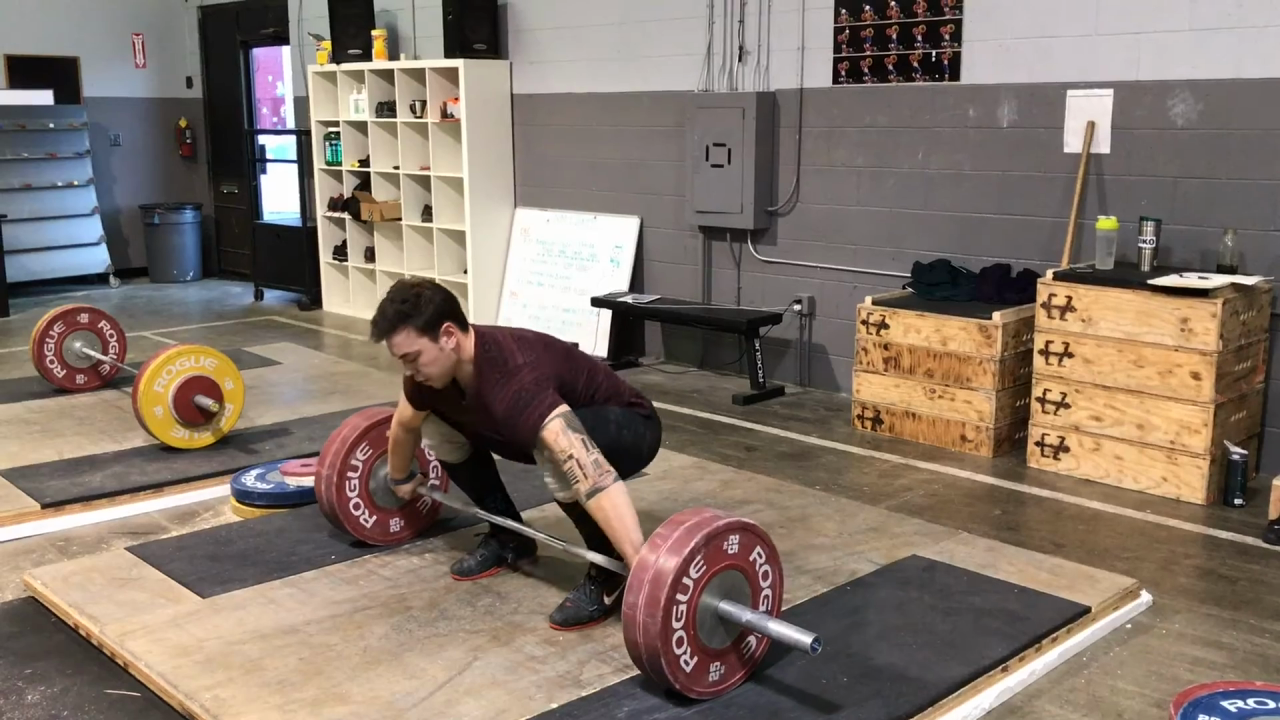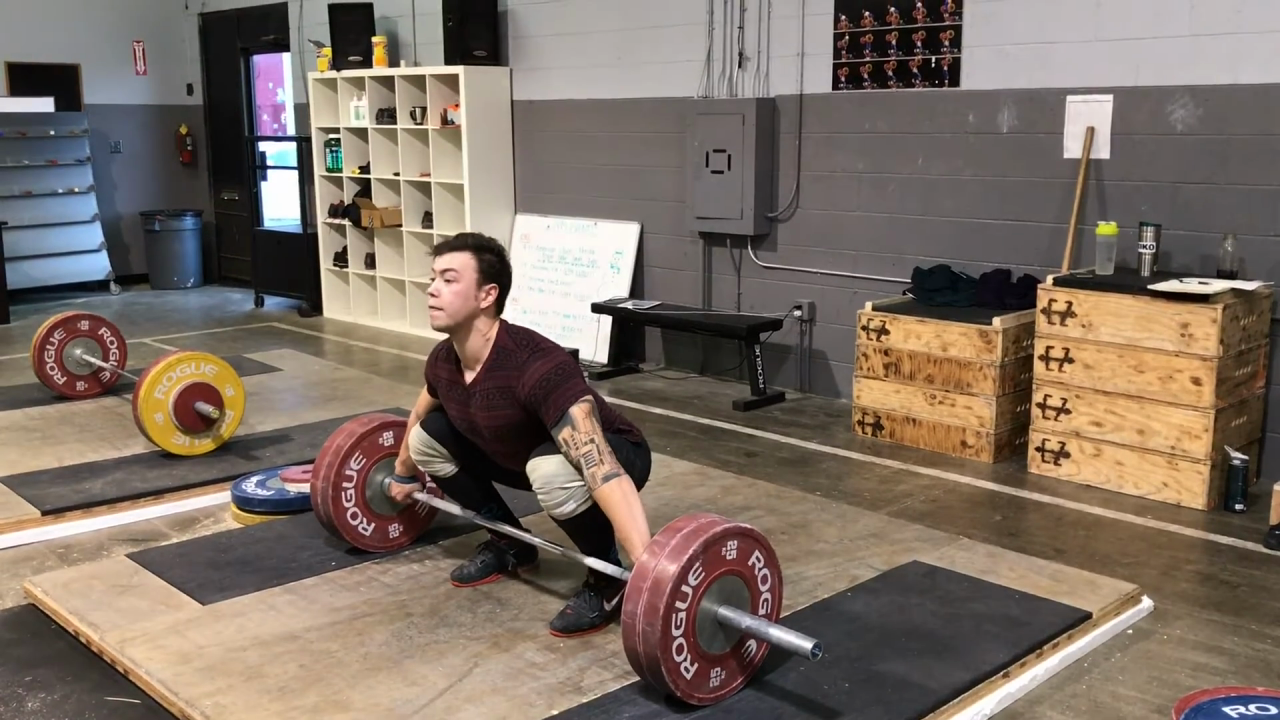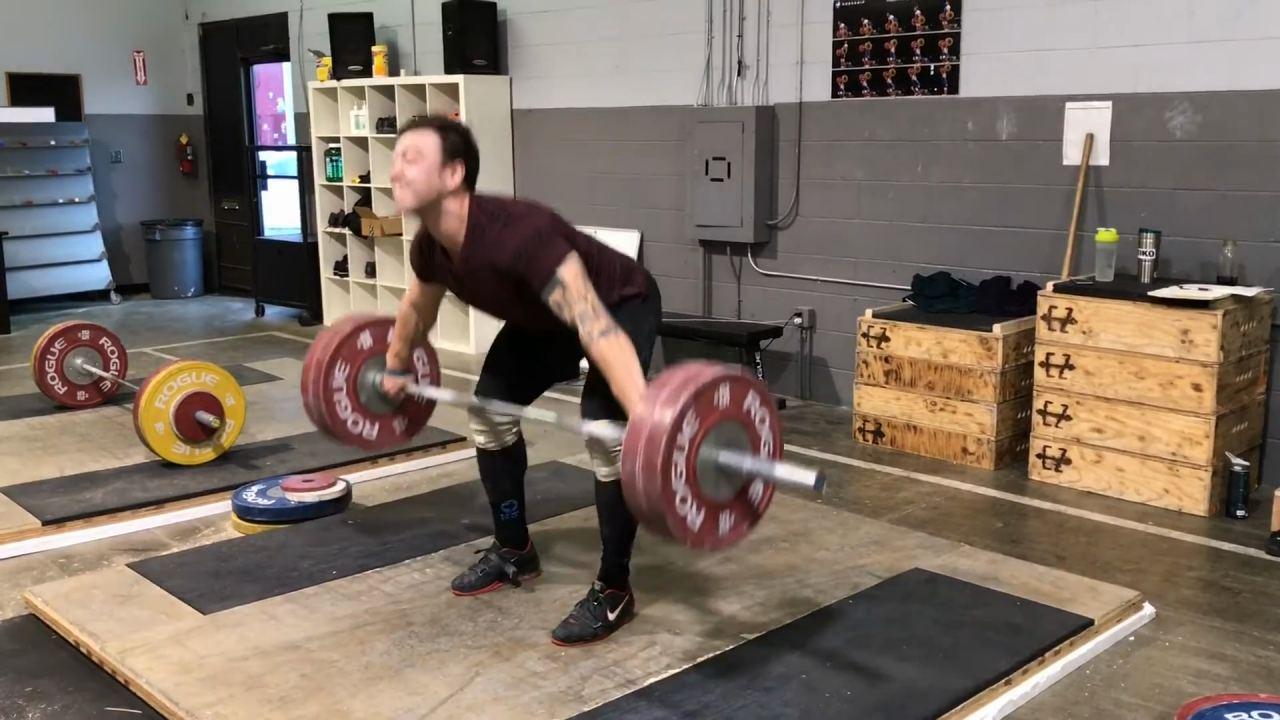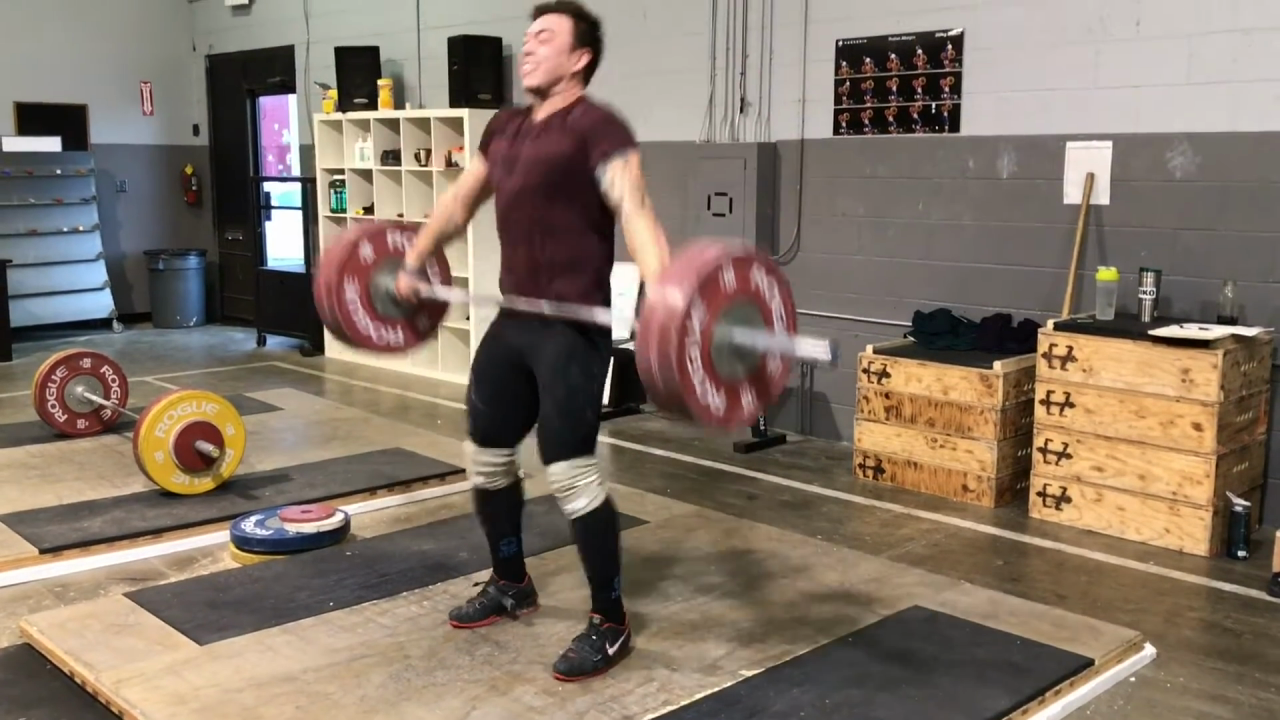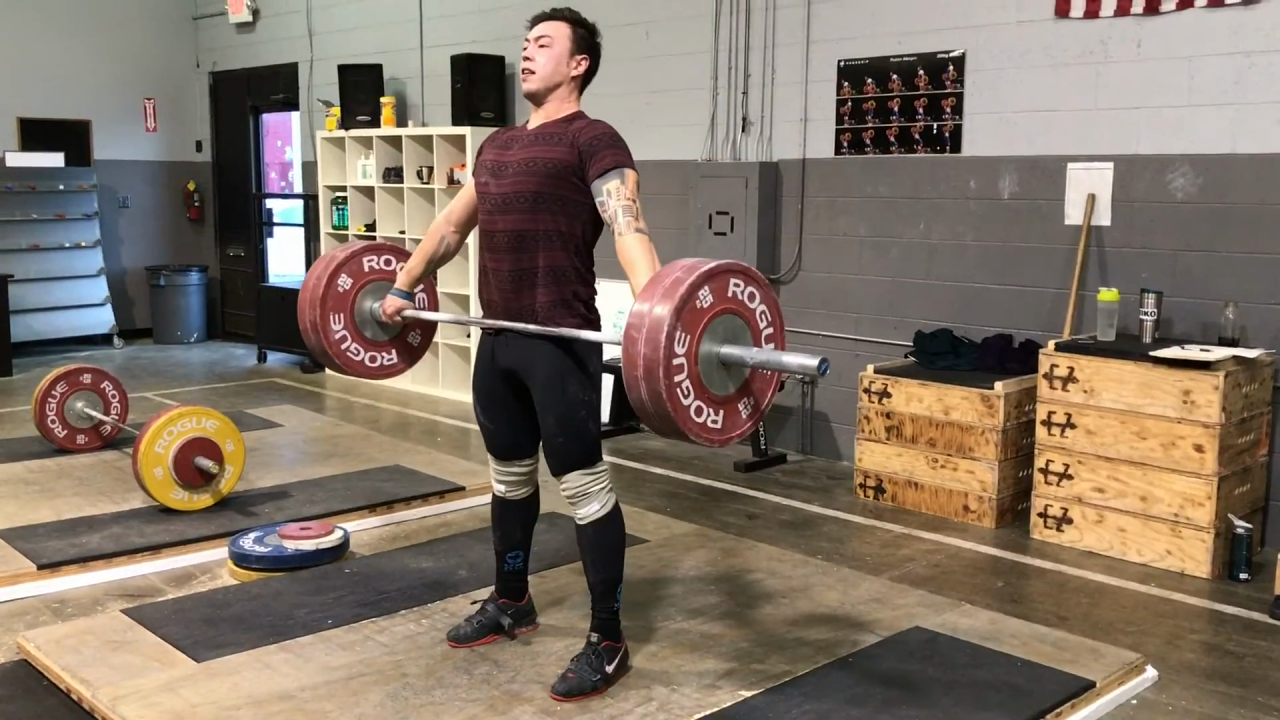
dt=1s
person 1, frame 1
left shoulder: (513, 378)
right shoulder: (433, 367)
left elbow: (588, 472)
right elbow: (405, 426)
right wrist: (400, 479)
left hip: (628, 425)
left knee: (562, 460)
right knee: (438, 429)
left ankle: (611, 573)
right ankle: (509, 538)
person 1, frame 2
left shoulder: (537, 367)
right shoulder: (443, 361)
left elbow: (602, 469)
right elbow: (419, 416)
right wrist: (403, 474)
left hip: (616, 453)
left knee: (552, 471)
right knee: (428, 437)
left ankle: (608, 580)
right ankle: (509, 544)
person 1, frame 3
left shoulder: (517, 233)
right shoulder: (430, 247)
left elbow: (595, 326)
right elbow: (417, 308)
right wrist: (395, 366)
left hip: (620, 305)
right hip: (539, 313)
left knee: (606, 434)
right knee: (489, 414)
left ankle: (613, 591)
right ankle: (513, 551)
person 1, frame 4
left shoulder: (594, 127)
right shoulder: (506, 126)
left elbow: (635, 209)
right elbow: (460, 199)
right wrist: (414, 261)
left hip: (570, 330)
right hip: (512, 323)
left knee: (569, 472)
right knee: (485, 458)
left ankle: (609, 621)
right ankle: (510, 584)
person 1, frame 5
left shoulder: (593, 140)
right shoulder: (498, 144)
left elbow: (628, 226)
right elbow: (452, 223)
right wrist: (403, 285)
left hip: (560, 341)
right hip: (498, 338)
left knee: (583, 486)
right knee: (509, 475)
left ankle: (607, 641)
right ankle: (510, 601)
